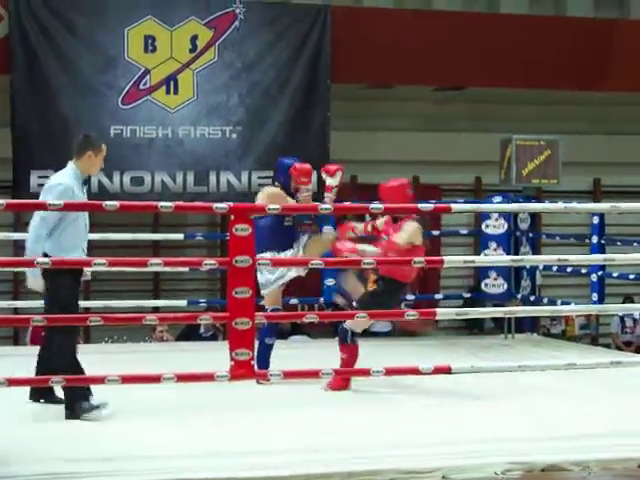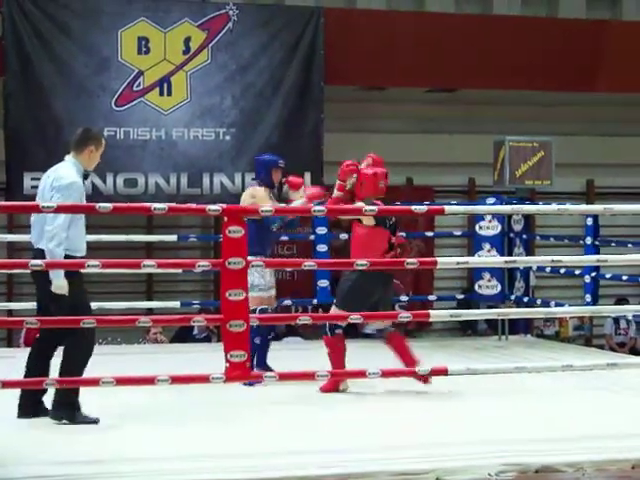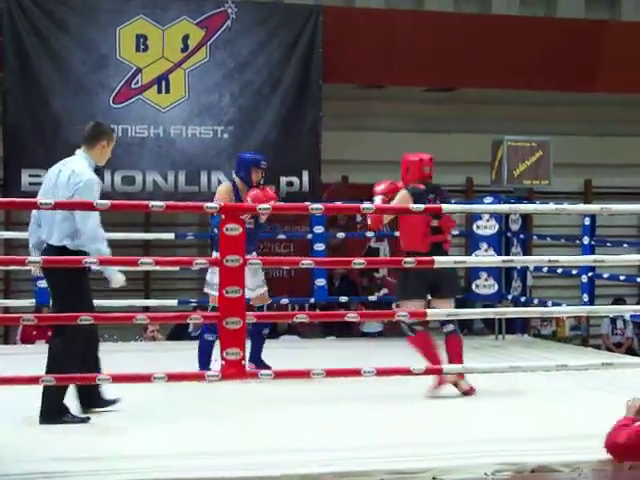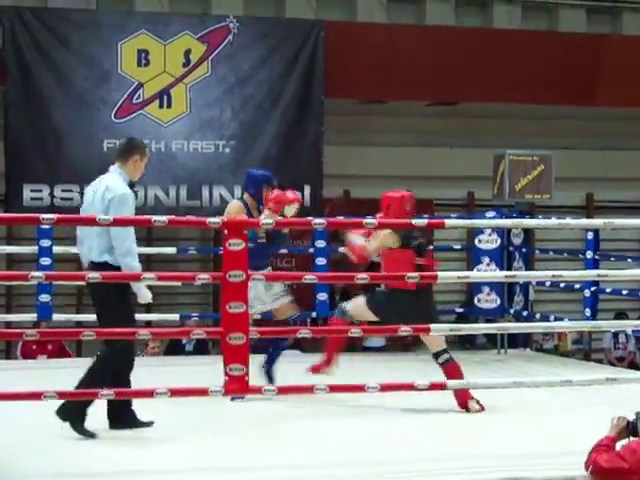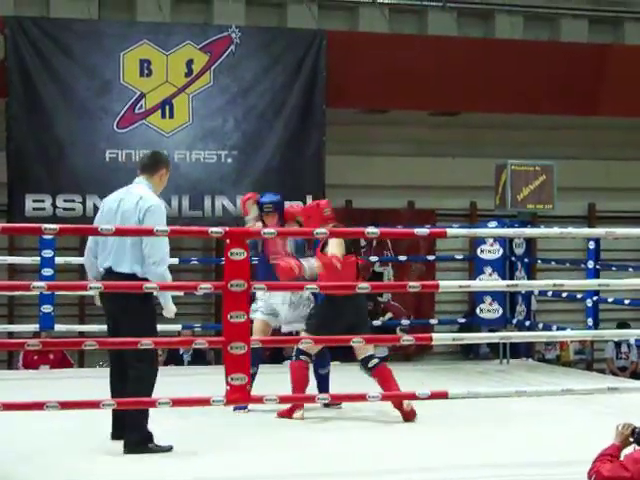
dt=0.5s
person 1, frame 1
left shoulder: (79, 185)
right shoulder: (62, 184)
right elbow: (38, 228)
left wrist: (82, 260)
right wrist: (33, 271)
left hip: (69, 266)
right hip: (54, 267)
left knee: (59, 328)
right knee: (64, 328)
left ankle: (41, 387)
right ankle: (76, 399)
person 1, frame 2
left shoulder: (54, 173)
right shoulder: (71, 181)
left elbow: (38, 221)
right elbow: (56, 230)
right wrist: (58, 274)
left hip: (44, 262)
right hip: (59, 265)
left knee: (50, 334)
right knee: (81, 333)
left ankle: (31, 403)
right ankle: (65, 405)
person 1, frame 3
left shoulder: (58, 168)
right shoulder: (86, 178)
left elbow: (37, 216)
right elbow: (91, 231)
left wrist: (36, 254)
right wrist: (111, 271)
left hip: (52, 254)
right hip: (69, 258)
left knee: (84, 328)
right knee: (70, 332)
left ankle: (90, 396)
right ankle: (52, 408)
person 1, frame 4
left shoulder: (97, 186)
right shoulder: (121, 192)
left elbow: (82, 234)
right elbow: (124, 244)
right wrist: (139, 286)
left hip: (97, 272)
right hip: (113, 275)
left knee: (118, 344)
right knee: (119, 346)
left ankle: (121, 414)
right ankle: (74, 407)
person 1, frame 5
left shoulder: (112, 199)
right shoulder: (152, 203)
left elbow: (91, 248)
right elbow: (156, 256)
left wrist: (97, 283)
right wrist: (166, 300)
left hip: (110, 285)
right hip: (133, 288)
left knee: (120, 357)
right knee: (143, 360)
left ankle: (121, 426)
right ankle: (137, 437)
person 2, frame 1
left shoulder: (412, 226)
right shoulder: (390, 220)
left elbow: (388, 252)
right elbow: (367, 230)
left wrist: (353, 248)
left hip: (391, 286)
right hip: (381, 277)
left knee: (349, 329)
left ankle: (343, 378)
person 2, frame 2
left shoulder: (366, 207)
left hip: (365, 276)
right hip: (384, 277)
left knee: (333, 325)
right knee: (387, 327)
left ankle: (337, 380)
right ankle: (417, 369)
person 2, frame 3
left shoulder: (407, 193)
right shoulder: (439, 194)
left elbow: (375, 222)
left wrist: (379, 197)
left knee: (412, 324)
right knee: (448, 322)
left ankle: (442, 371)
right ankle: (459, 378)
person 2, frame 4
left shoulder: (391, 232)
left elbow: (361, 255)
left wrist: (352, 236)
left hip: (395, 297)
right hip: (421, 298)
left knee: (344, 312)
right knee: (440, 352)
left ankle: (328, 362)
right ankle: (466, 399)
person 2, frame 5
left shoulder: (335, 237)
right shoulder: (331, 235)
left elbow: (332, 264)
left wrist: (299, 268)
left hip: (336, 302)
right hip: (355, 302)
left knee: (302, 353)
right knee: (369, 358)
left ankle: (297, 406)
right ankle: (401, 400)
person 3, frame 1
left shoulder: (292, 196)
right shoulder: (271, 192)
left elbow: (316, 217)
right elbow: (304, 216)
left wrist: (331, 190)
right wrist: (305, 191)
left hip: (292, 253)
right hip: (270, 258)
left knee: (328, 233)
right knee: (273, 312)
right ankle: (261, 367)
person 3, frame 2
left shoulder: (272, 192)
right shoulder: (257, 192)
left elbow: (283, 224)
right elbow: (274, 220)
left wrist: (296, 200)
right wrist: (301, 201)
right hip: (249, 260)
left knee: (268, 311)
right knee: (258, 312)
left ankle: (260, 364)
person 3, frame 3
left shoulder: (254, 193)
right shoulder: (226, 189)
right elbow: (217, 225)
left wrist: (263, 215)
left hip: (248, 258)
left knee: (263, 307)
right knee: (216, 311)
left ankle: (255, 359)
right ankle: (203, 367)
person 3, frame 4
left shoulder: (265, 207)
right shoulder: (237, 207)
left elbow: (276, 241)
right elbow: (246, 237)
left wrist: (288, 215)
right wrist: (267, 214)
left hip: (263, 273)
left knee: (291, 319)
left ankle: (268, 366)
person 3, frame 5
left shoulder: (292, 228)
right shoulder: (258, 227)
right wrist: (251, 217)
left hip: (294, 294)
right hip: (269, 294)
right knee: (256, 344)
left ankle: (325, 395)
